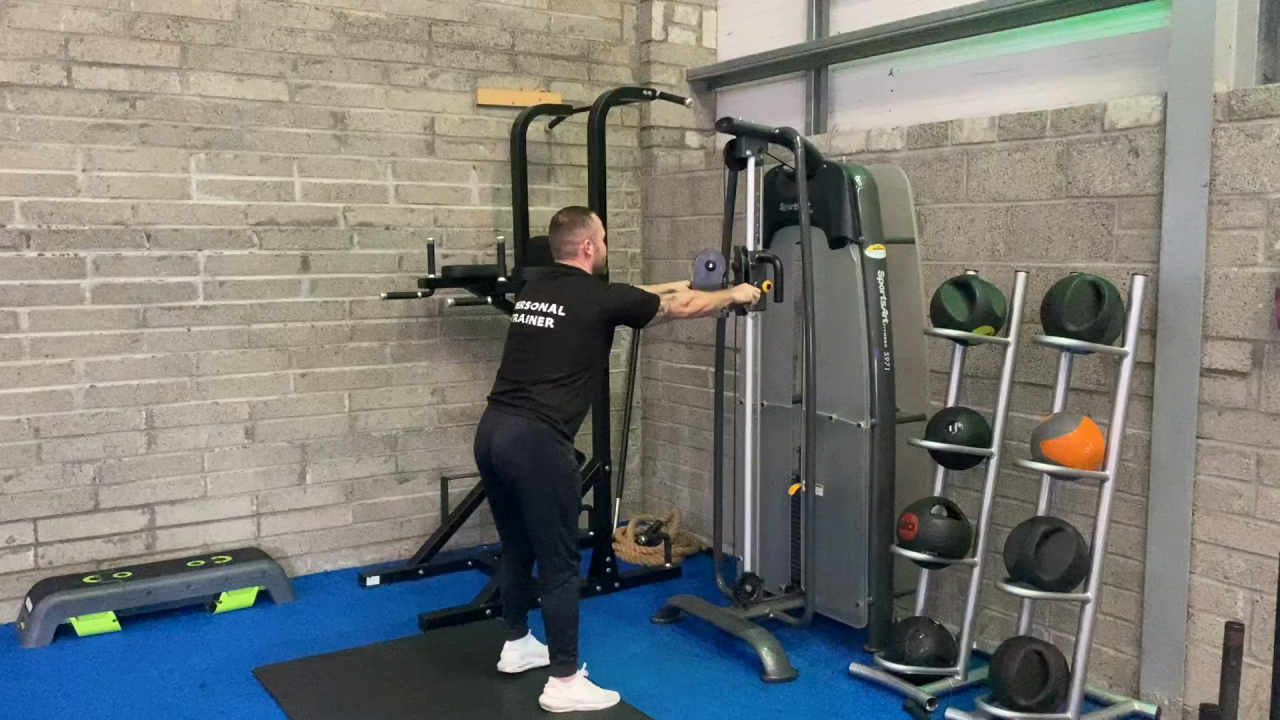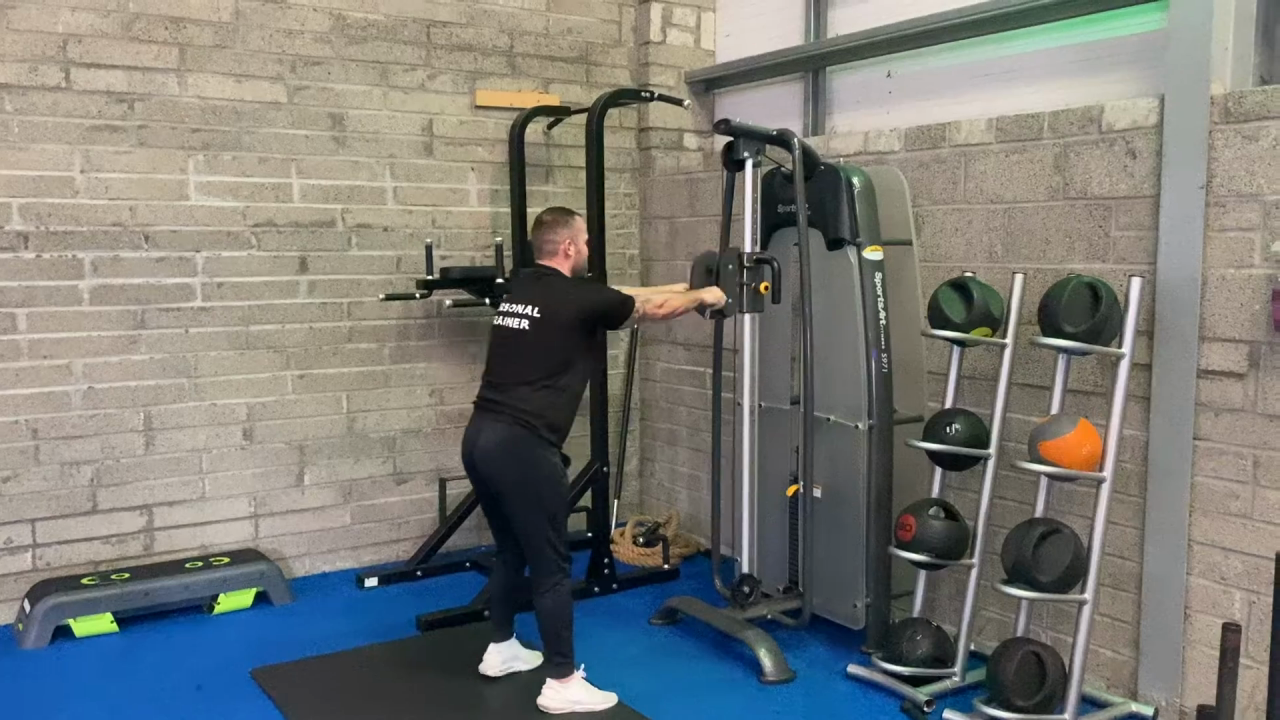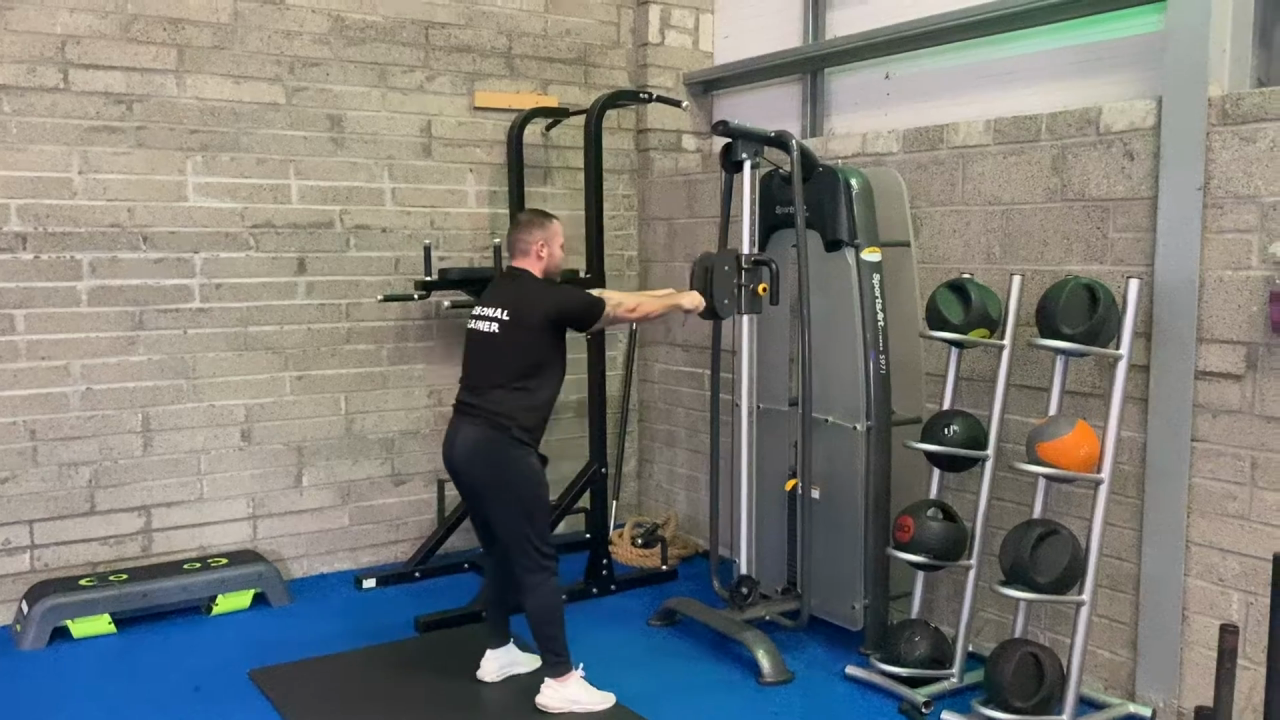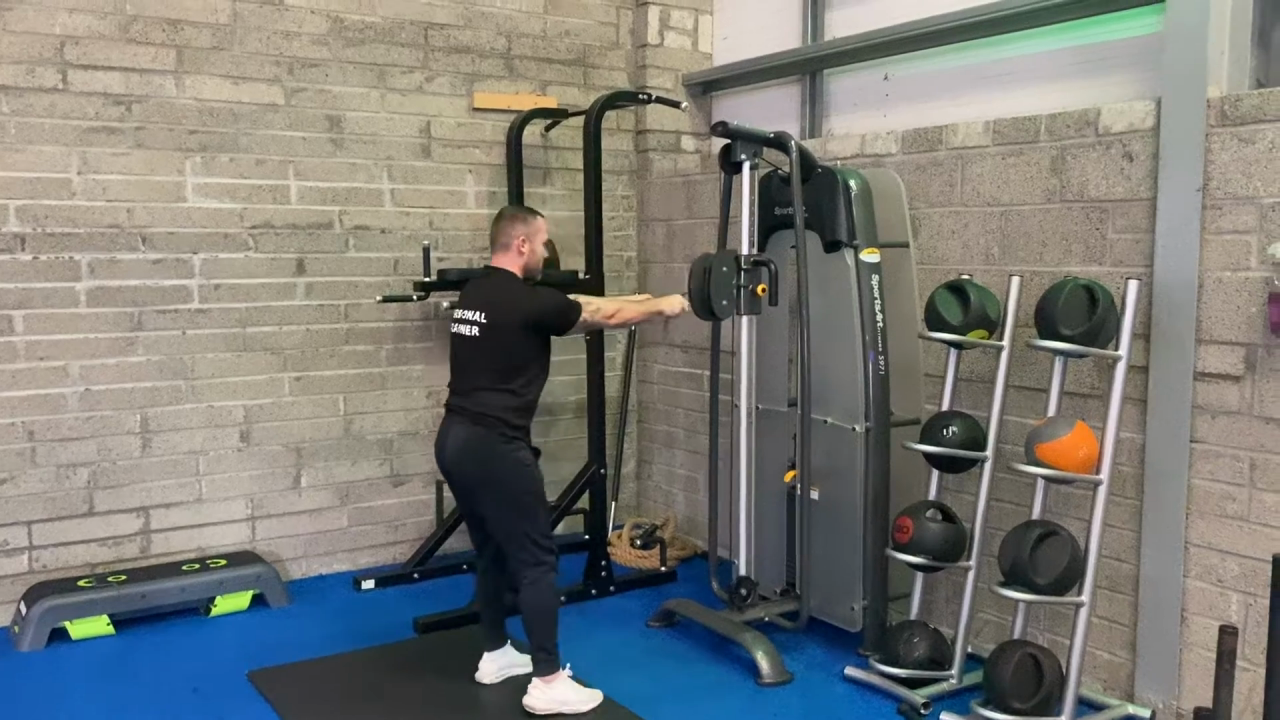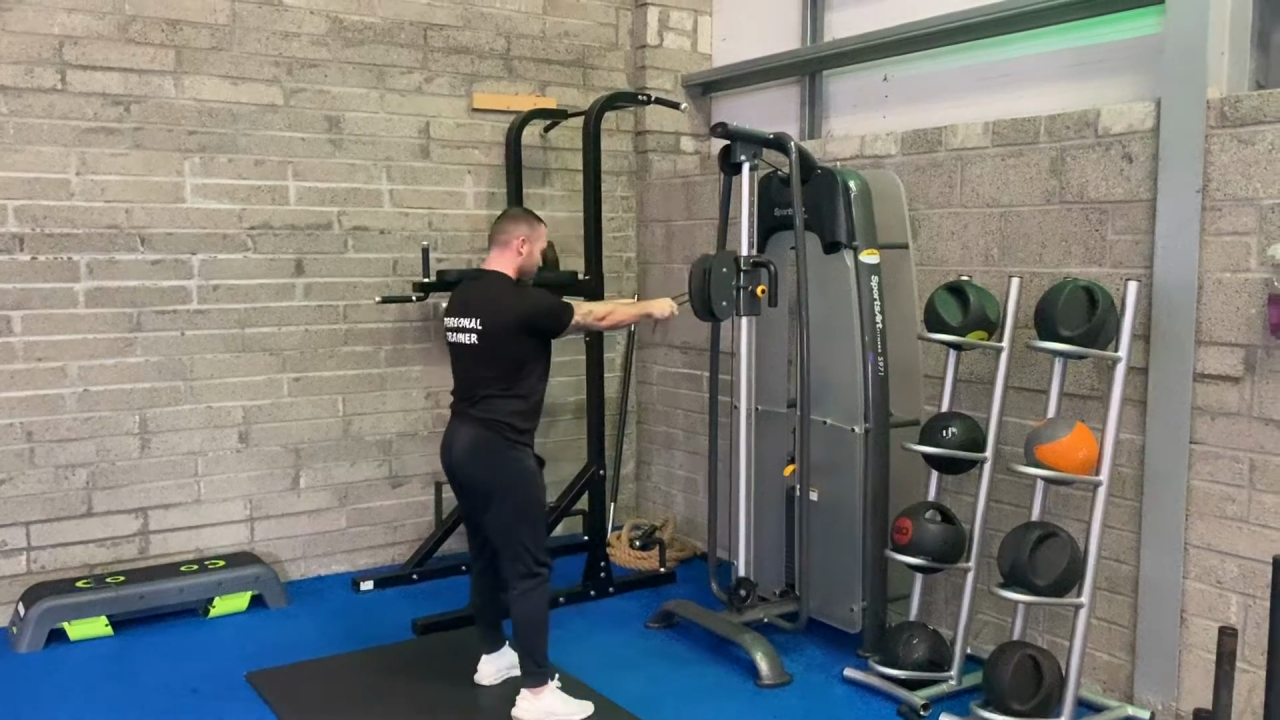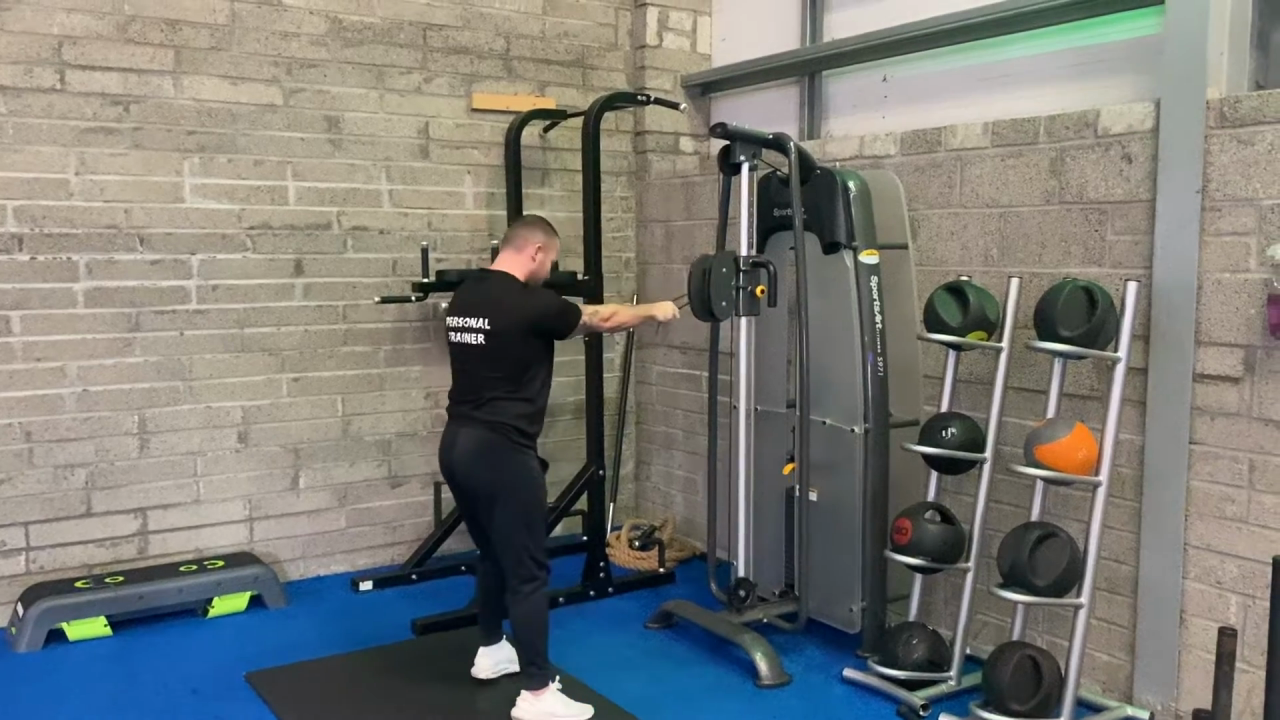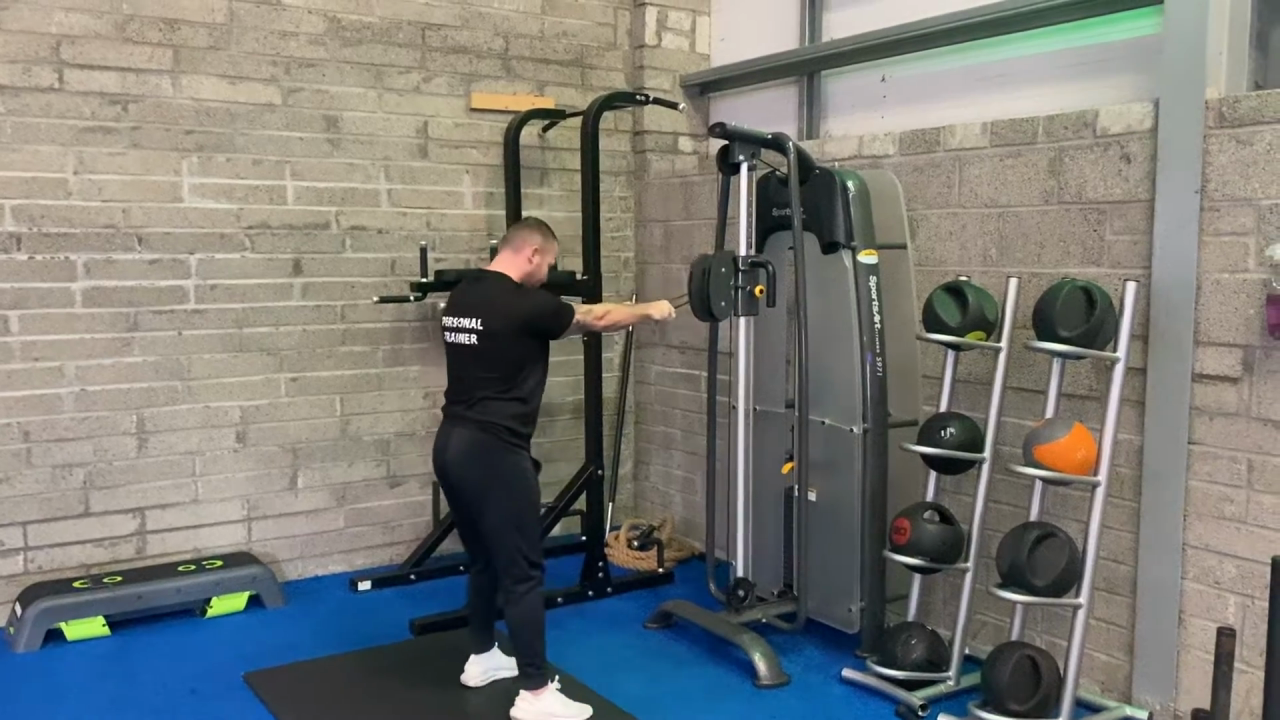
dt=0.2s
person 1, frame 1
left shoulder: (536, 287)
right shoulder: (598, 298)
right elbow: (681, 307)
left wrist: (685, 281)
right wrist: (734, 294)
left hip: (493, 431)
right hip: (537, 442)
left knee: (518, 546)
right knee: (559, 561)
left ankle: (516, 644)
right ankle: (565, 681)
person 1, frame 2
left shoulder: (520, 290)
right shoulder: (576, 298)
right elbow: (654, 308)
left wrist: (679, 286)
right wrist: (701, 296)
left hip: (480, 437)
right hip: (522, 446)
left knee: (511, 549)
right knee: (550, 565)
left ankle: (501, 647)
right ankle: (563, 682)
person 1, frame 3
left shoulder: (498, 292)
right shoulder: (547, 299)
left elbow: (597, 300)
right elbow: (626, 312)
left wrist: (661, 291)
right wrist: (680, 302)
left hip: (462, 440)
right hip: (501, 448)
left knee: (502, 552)
right knee: (537, 563)
left ankle: (498, 652)
right ankle: (561, 681)
person 1, frame 4
left shoulder: (475, 292)
right shoulder: (525, 300)
left elbow: (576, 305)
right elbow: (603, 316)
left wrist: (642, 299)
right wrist: (660, 306)
left hip: (455, 439)
right hip: (494, 447)
left knee: (493, 552)
right knee: (535, 560)
left ankle: (495, 654)
person 1, frame 5
left shoulder: (463, 297)
right shoulder: (521, 302)
right elbow: (595, 319)
left wrist: (628, 304)
right wrist: (650, 309)
left hip: (459, 442)
right hip: (499, 450)
left knee: (487, 556)
right knee: (528, 569)
left ankle: (494, 657)
person 1, frame 6
left shoulder: (464, 297)
right shoulder: (528, 304)
right elbow: (600, 320)
right wrist: (653, 311)
left hip: (458, 445)
right hip: (501, 452)
left knee: (494, 554)
right knee: (527, 571)
left ankle: (491, 650)
person 1, frame 7
left shoulder: (463, 296)
right shoulder: (522, 304)
right elbow: (594, 320)
right wrist: (649, 311)
left hip: (453, 445)
right hip: (493, 453)
left knee: (485, 559)
right knee: (523, 574)
left ankle: (482, 658)
